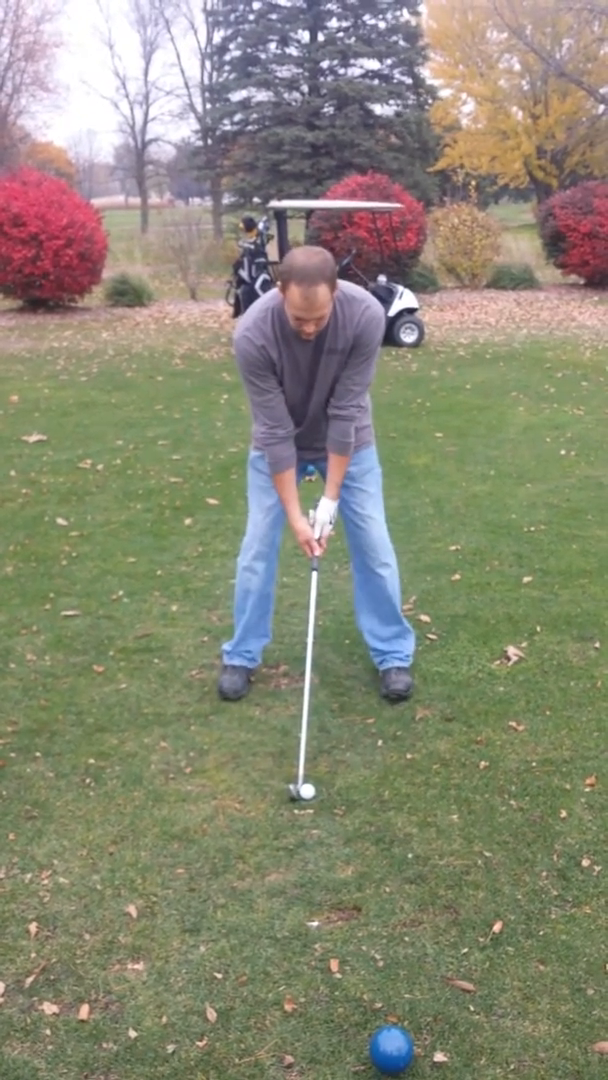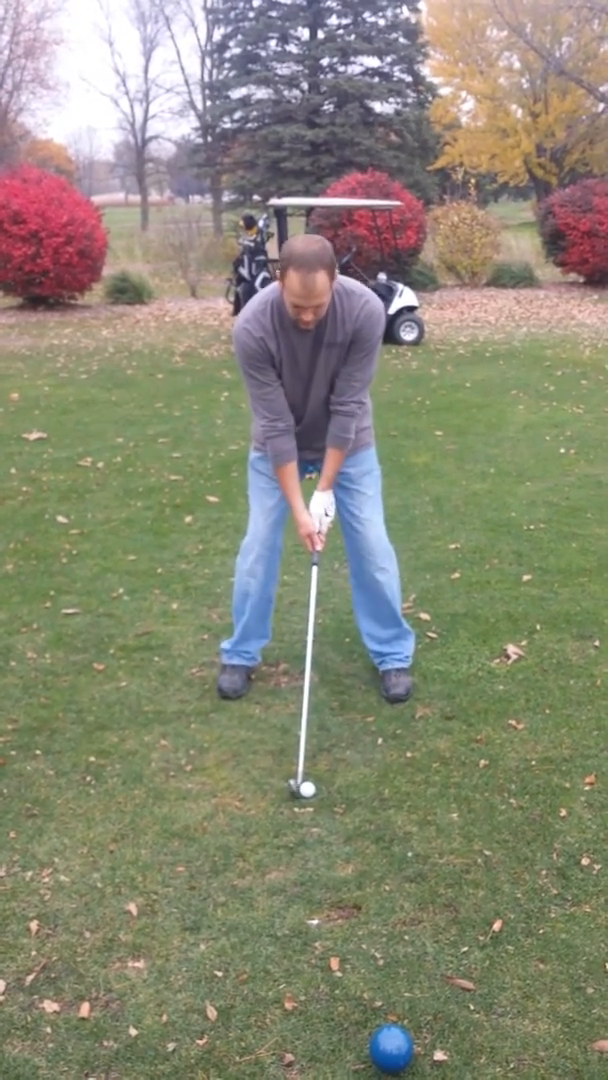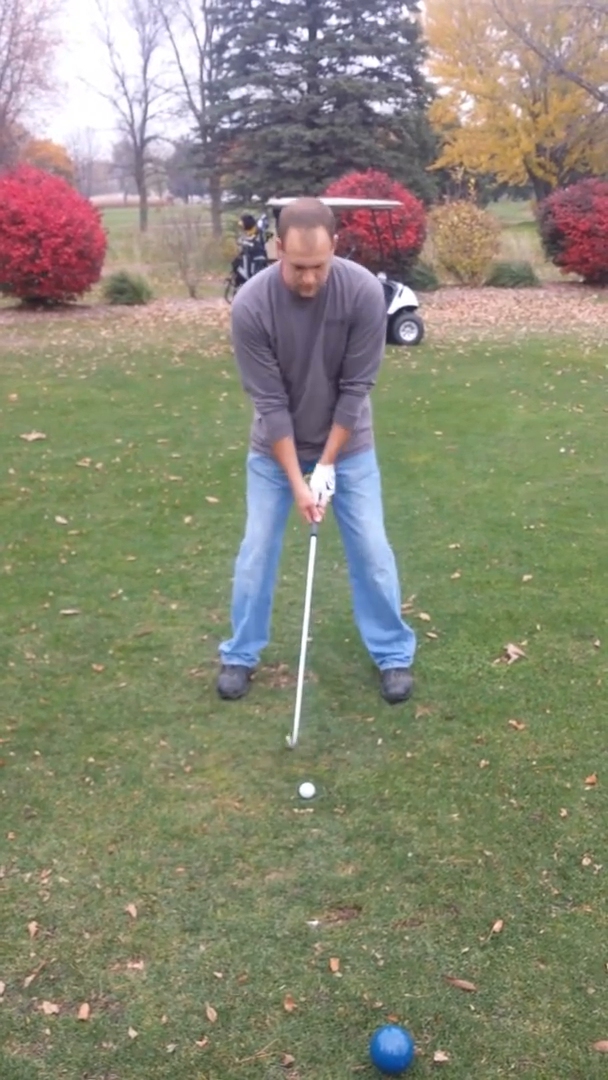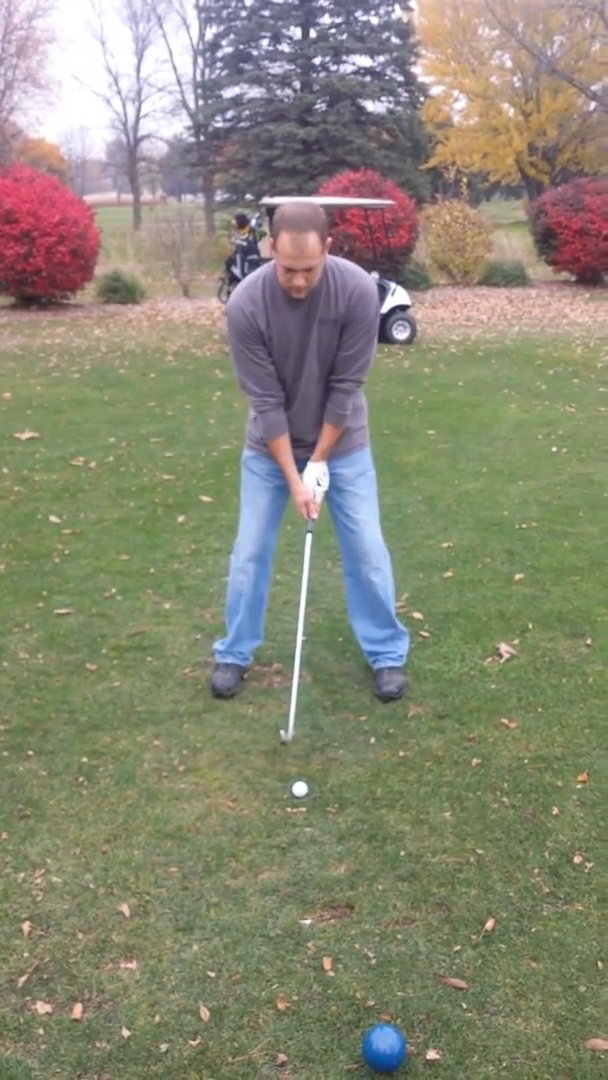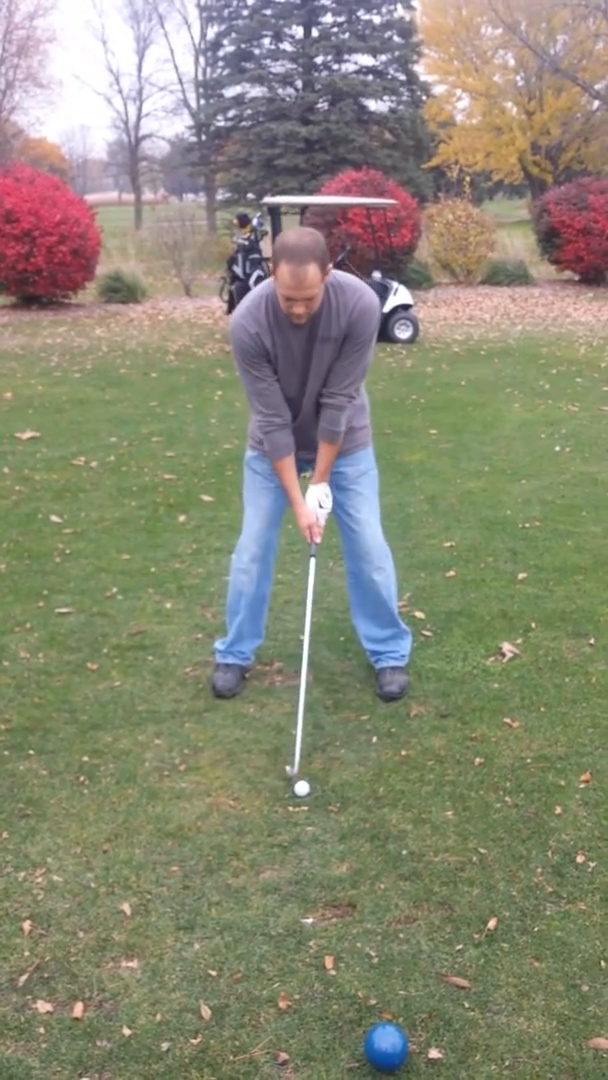
dt=0.3s
person 1, frame 1
left shoulder: (366, 315)
right shoulder: (252, 333)
left elbow: (345, 410)
right elbow: (274, 429)
left wrist: (331, 497)
right wrist: (294, 515)
left hip: (347, 440)
right hip: (277, 445)
left knee: (373, 541)
right knee: (259, 542)
left ankle: (393, 654)
right ankle: (241, 655)
person 1, frame 2
left shoulder: (365, 310)
right shoulder: (252, 327)
left elbow: (348, 406)
right elbow: (275, 424)
left wrist: (325, 488)
right wrist: (297, 508)
left hip: (347, 444)
right hip: (277, 447)
left knee: (371, 545)
right knee: (259, 545)
left ankle: (393, 654)
right ankle: (240, 653)
person 1, frame 3
left shoulder: (364, 291)
right shoulder: (250, 305)
left elbow: (357, 386)
right elbow: (268, 401)
left wrist: (328, 463)
right wrist: (296, 481)
left hip: (347, 442)
right hip: (276, 445)
left knee: (370, 548)
right knee: (258, 548)
left ankle: (393, 654)
right ankle: (240, 654)
person 1, frame 4
left shoulder: (358, 290)
right shoulder: (245, 305)
left elbow: (346, 386)
right elbow: (266, 400)
left wrist: (320, 459)
right wrist: (293, 477)
left hip: (342, 440)
right hip: (270, 444)
left knee: (365, 545)
right knee: (252, 546)
left ankle: (387, 653)
right ankle: (234, 653)
person 1, frame 5
left shoulder: (361, 304)
right shoulder: (247, 322)
left elbow: (338, 401)
right elbow: (272, 418)
left wrist: (321, 480)
right wrist: (297, 501)
left hip: (344, 441)
right hip: (273, 445)
left knee: (368, 545)
right knee: (254, 544)
left ankle: (389, 653)
right ankle: (234, 653)
